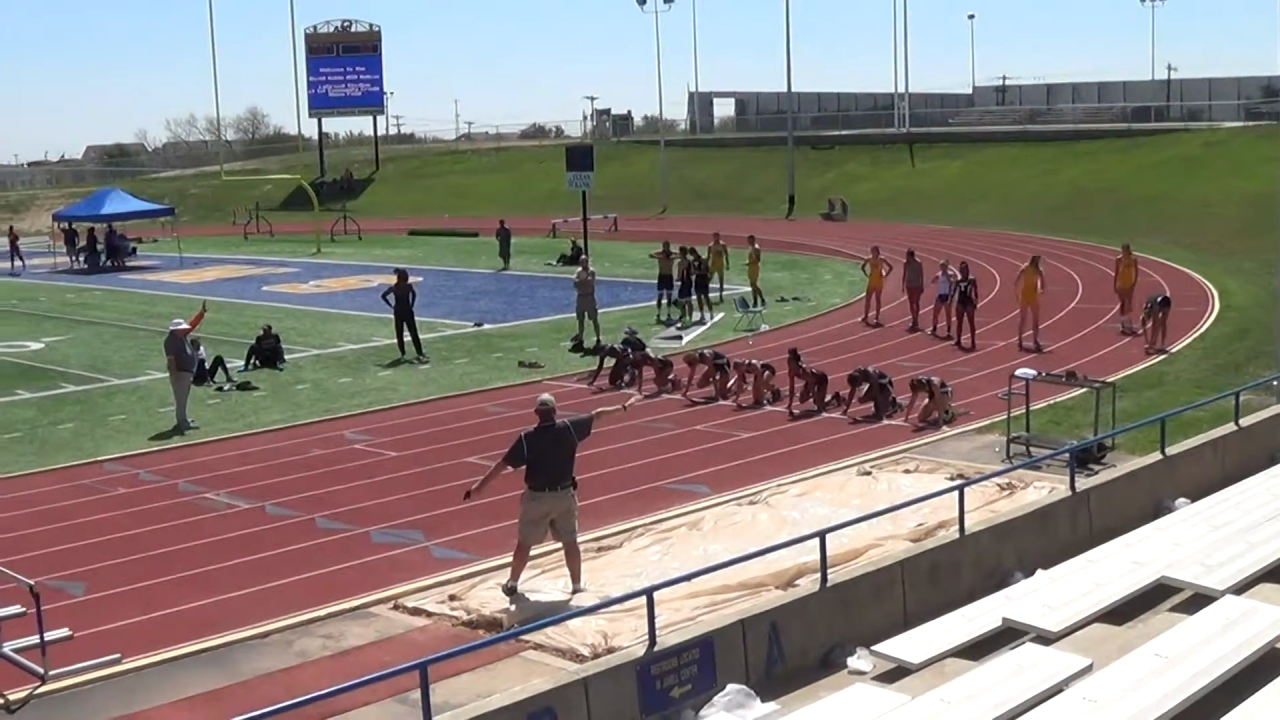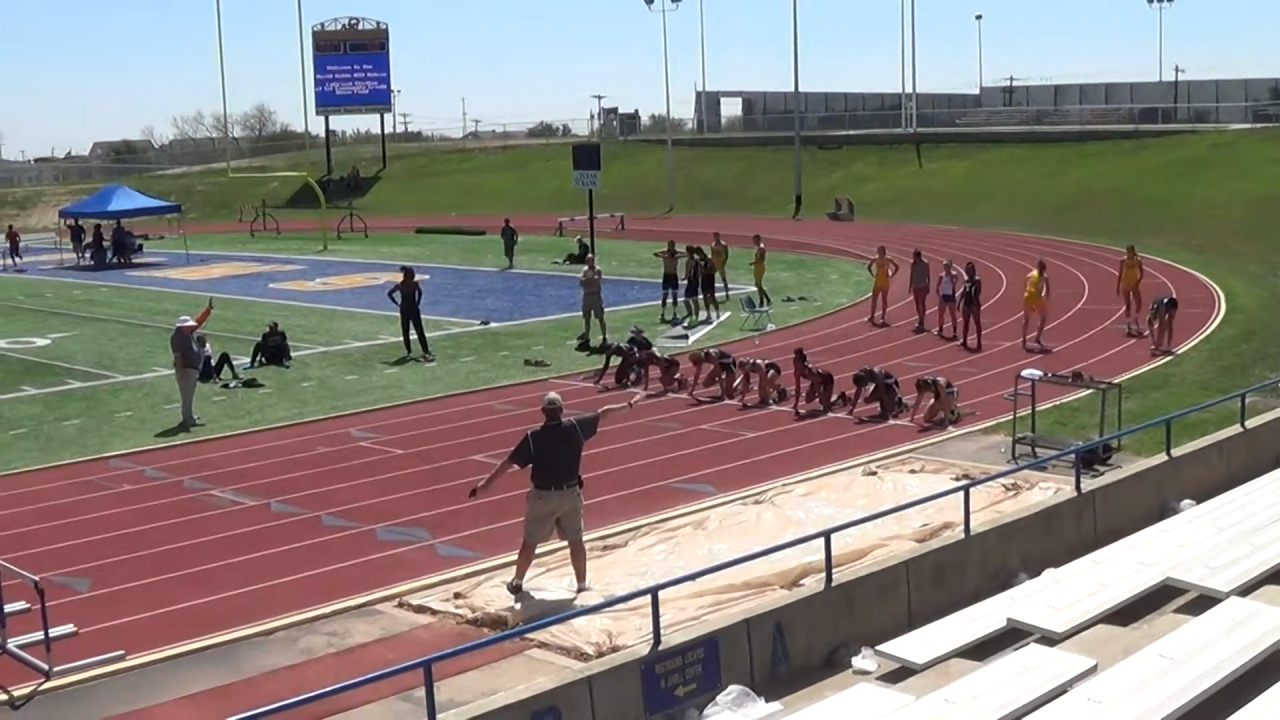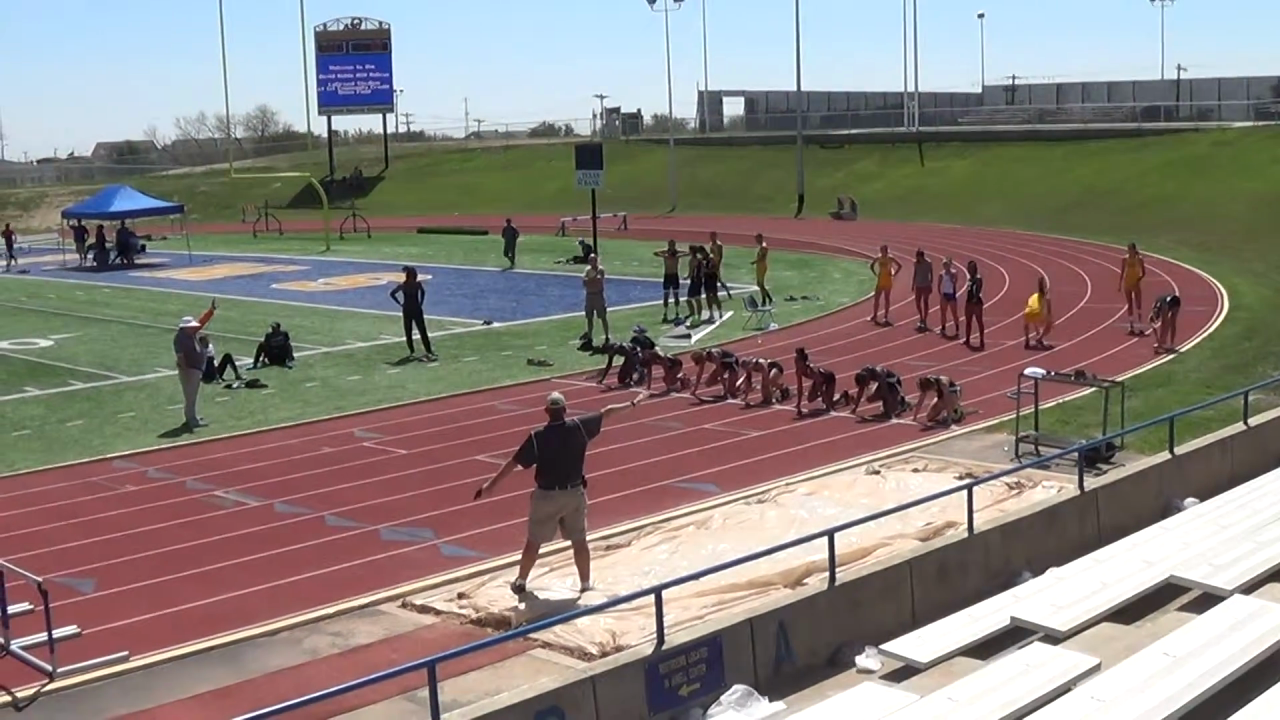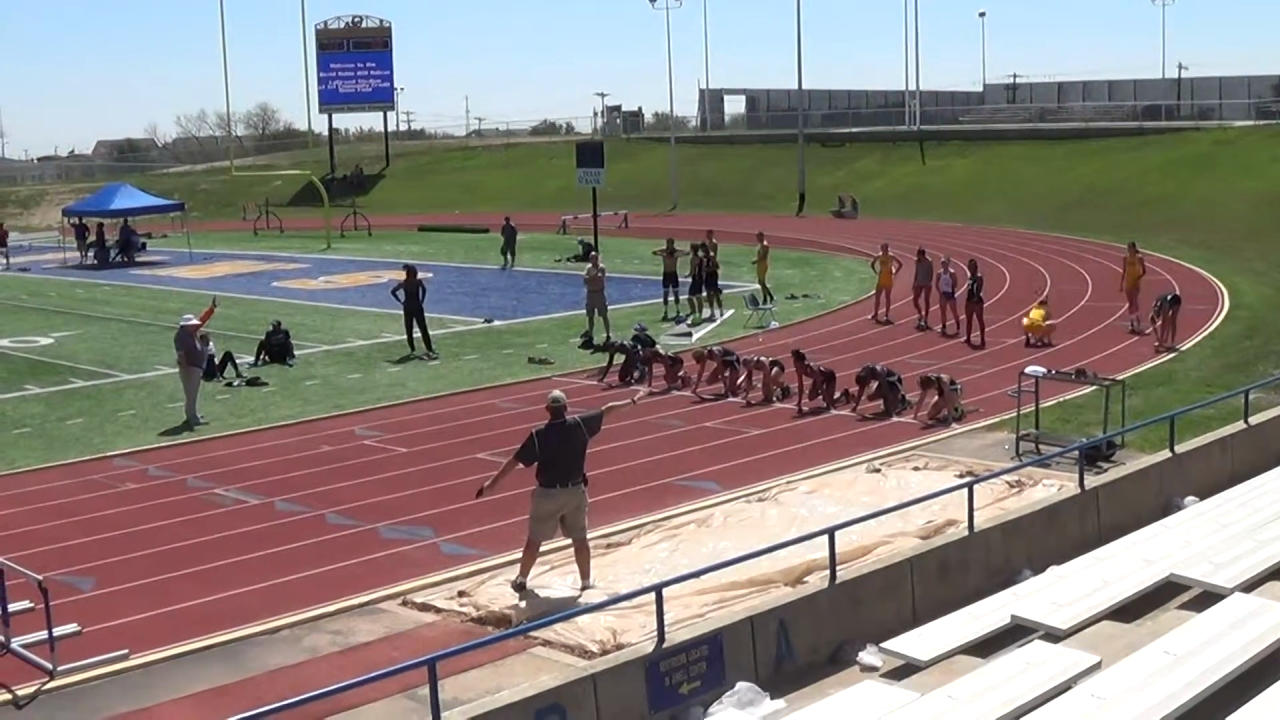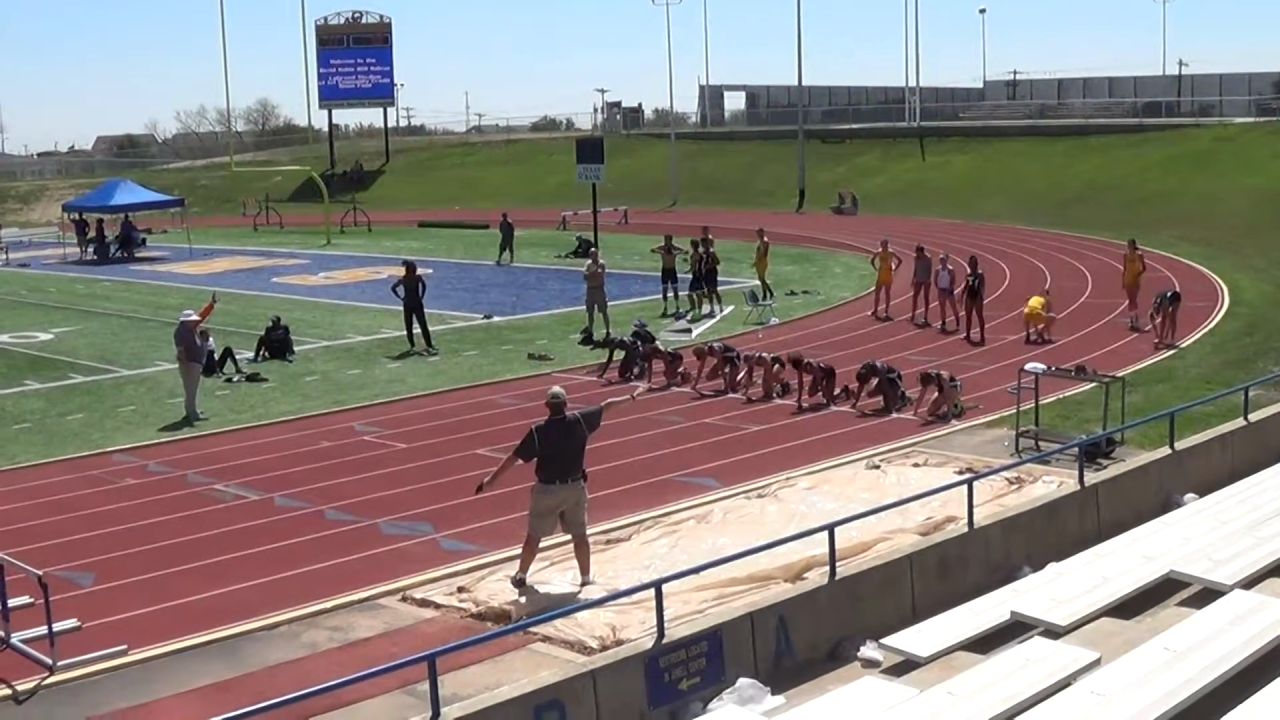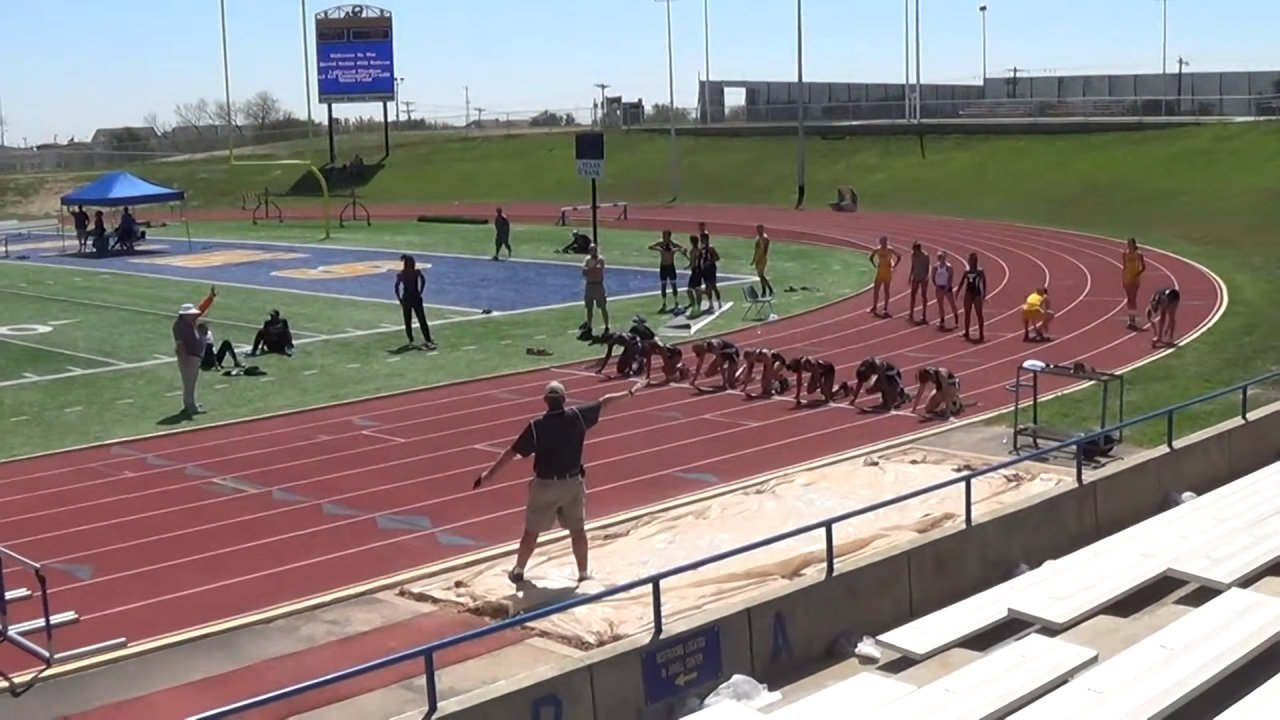
dt=0.2s
person 1, frame 1
left shoulder: (527, 438)
right shoulder: (569, 428)
left elbow: (503, 464)
right elbow: (597, 415)
left wrist: (480, 485)
left hip: (537, 497)
right hip: (564, 495)
left knee: (524, 544)
right knee: (570, 542)
left ankle: (512, 585)
right ankle: (577, 586)
person 1, frame 2
left shoulder: (533, 437)
right shoulder: (575, 427)
left elbow: (509, 462)
right elbow: (604, 413)
left wrist: (486, 483)
left hip: (543, 496)
right hip: (570, 494)
left knee: (529, 542)
right knee: (576, 541)
left ankle: (517, 583)
right ankle: (582, 585)
person 1, frame 3
left shoulder: (537, 437)
right shoulder: (579, 426)
left elbow: (513, 463)
right elbow: (607, 412)
left wrist: (491, 484)
left hip: (546, 496)
right hip: (574, 493)
left knee: (533, 542)
right knee: (579, 541)
left ankle: (520, 583)
person 1, frame 4
left shoulder: (538, 435)
right shoulder: (580, 424)
left elbow: (514, 461)
right elbow: (608, 410)
left wrist: (492, 483)
left hip: (547, 494)
right hip: (575, 492)
left knee: (534, 540)
right knee: (580, 539)
left ankle: (521, 581)
right ankle: (586, 583)
person 1, frame 5
left shoulder: (538, 431)
right shoulder: (579, 421)
left elbow: (514, 457)
right elbow: (607, 405)
left wrist: (492, 478)
left hip: (547, 490)
right hip: (575, 487)
left knee: (534, 536)
right knee: (580, 535)
left ankle: (520, 577)
person 1, frame 6
left shoulder: (536, 426)
right shoulder: (577, 416)
left elbow: (512, 452)
right elbow: (605, 401)
left wrist: (489, 473)
left hip: (545, 485)
right hip: (572, 483)
left knee: (531, 531)
right knee: (577, 530)
left ankle: (518, 572)
right ankle: (583, 574)
